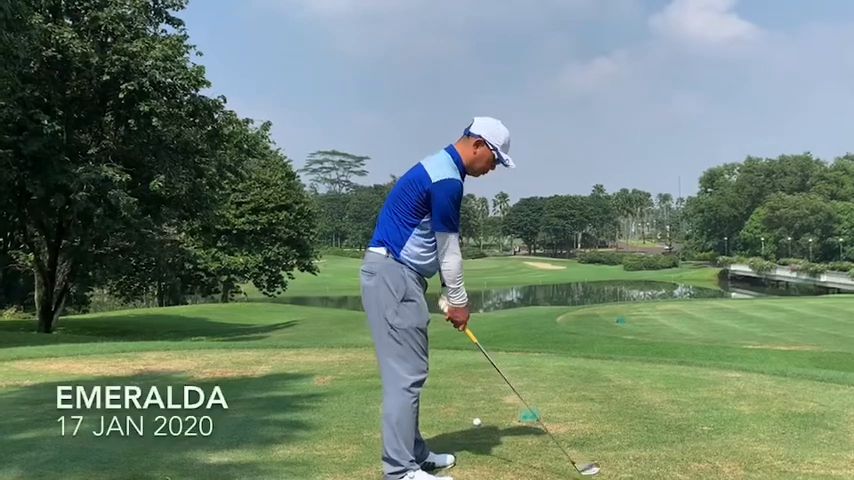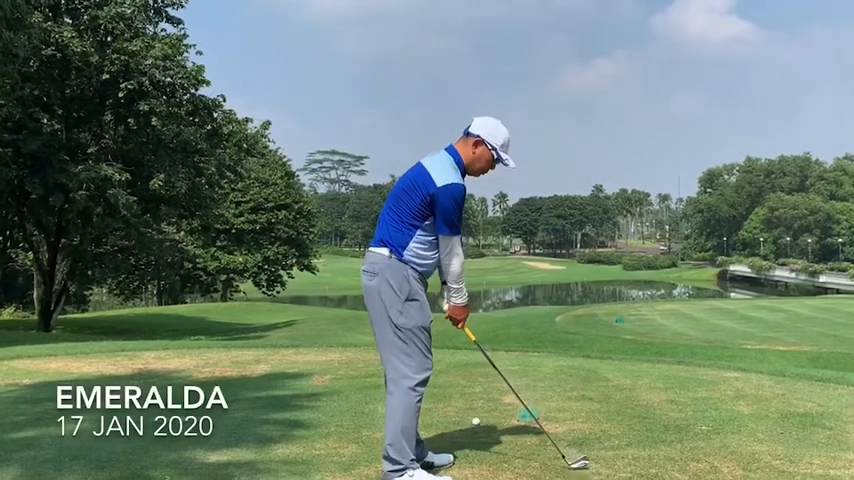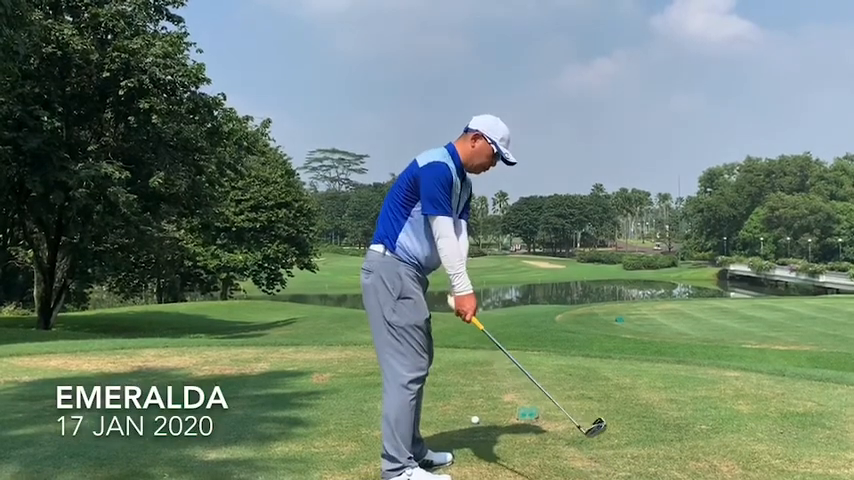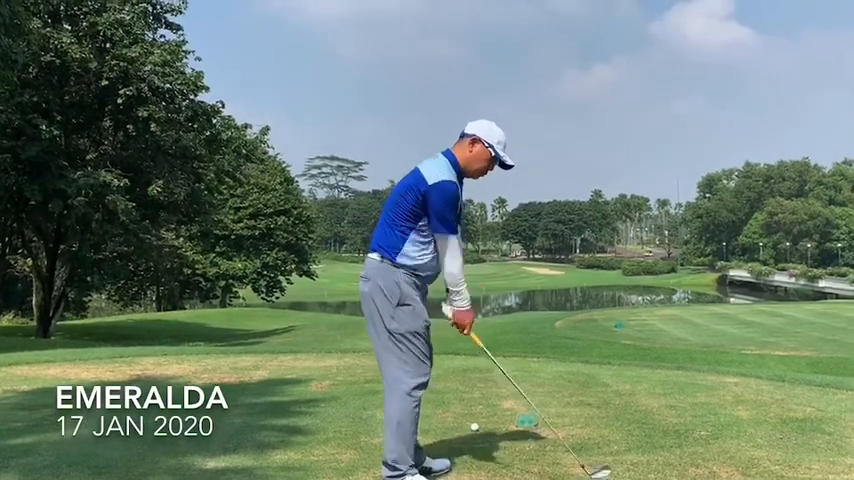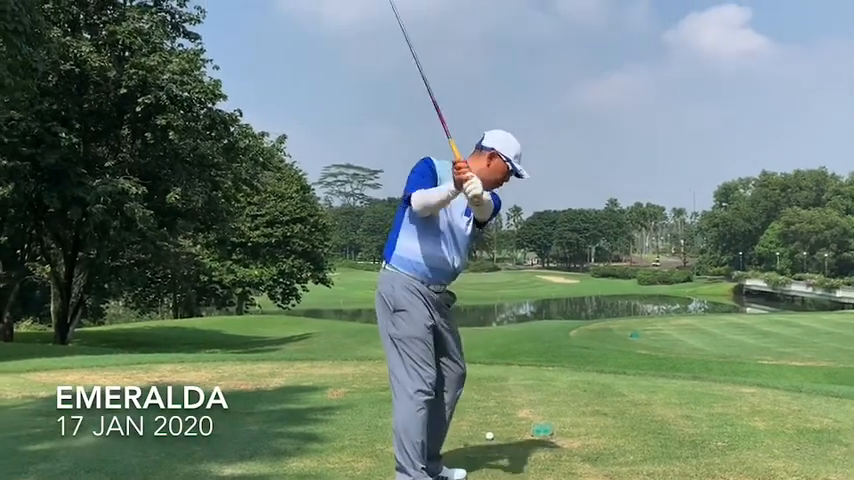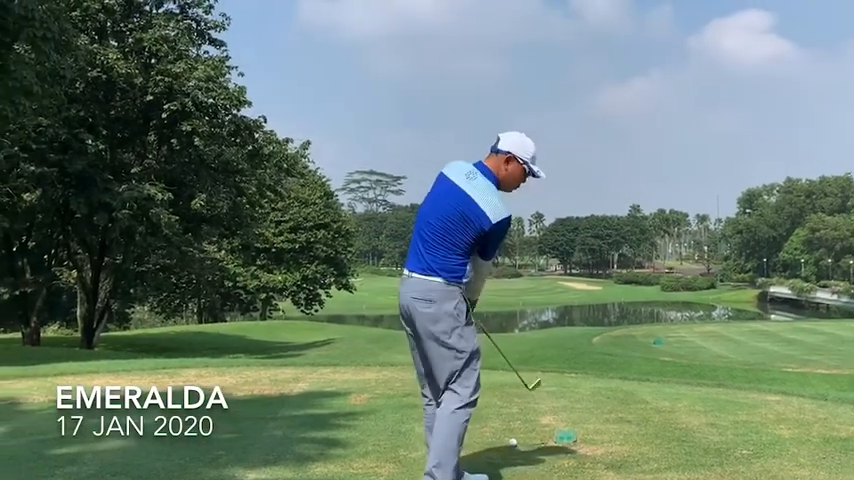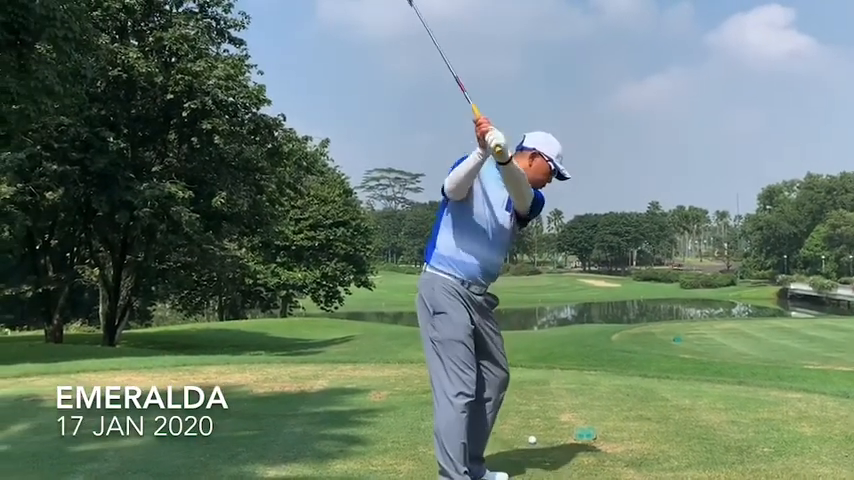
dt=0.7s
person 1, frame 1
left shoulder: (442, 168)
right shoulder: (447, 180)
left elbow: (444, 245)
right elbow: (448, 248)
left wrist: (451, 294)
right wrist: (459, 301)
left hip: (398, 273)
right hip: (392, 274)
left knee: (409, 369)
right knee: (405, 371)
person 1, frame 2
left shoulder: (437, 165)
right shoulder: (450, 184)
right elbow: (451, 250)
left wrist: (448, 289)
right wrist: (459, 299)
left hip: (393, 271)
right hip: (395, 274)
left knee: (406, 368)
right knee: (411, 371)
person 1, frame 3
left shoulder: (461, 182)
right shoulder: (436, 167)
left elbow: (459, 236)
right elbow: (444, 235)
left wrist: (459, 288)
right wrist: (463, 289)
left hip: (408, 273)
right hip: (391, 271)
left knee: (416, 364)
right knee: (405, 368)
left ankle: (412, 451)
person 1, frame 4
left shoulder: (452, 183)
right shoulder: (441, 181)
left elbow: (449, 245)
right elbow: (448, 248)
left wrist: (453, 296)
right wrist: (461, 302)
left hip: (405, 283)
right hip: (391, 280)
left knee: (413, 372)
right knee: (407, 377)
person 1, frame 5
left shoulder: (488, 199)
right shoulder: (430, 168)
left elbow: (481, 207)
right elbow: (420, 203)
left wrist: (469, 184)
right wrist: (454, 187)
left hip: (437, 293)
right hip: (403, 288)
left knee: (451, 377)
right knee: (416, 384)
person 1, frame 6
left shoulder: (454, 170)
right shoulder: (495, 213)
right elbow: (481, 267)
right wrist: (470, 301)
left hip: (415, 290)
right hip: (440, 297)
left knee: (437, 390)
right knee: (461, 392)
person 1, frame 7
left shoulder: (529, 197)
right shoulder: (472, 168)
left elbow: (521, 194)
right elbow: (453, 188)
left wrist: (502, 155)
right wrist: (483, 153)
left hip: (479, 295)
right hip: (444, 288)
left knee: (494, 380)
right knee: (456, 389)
